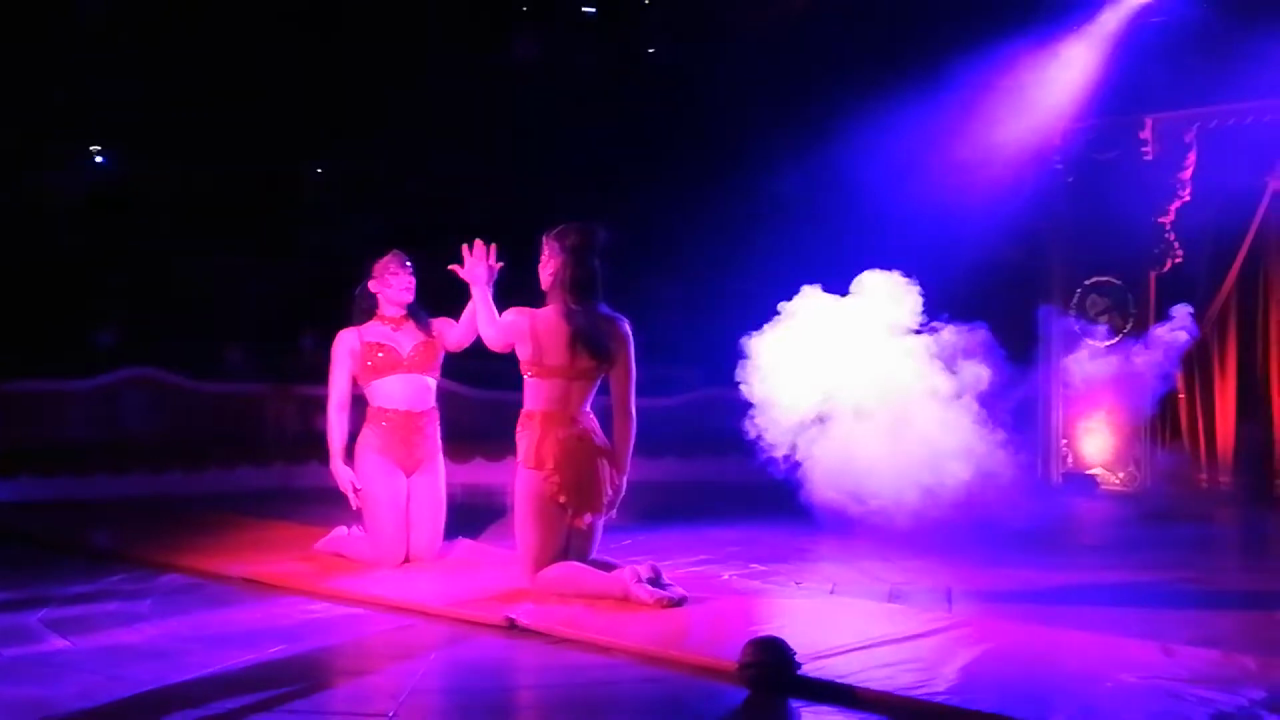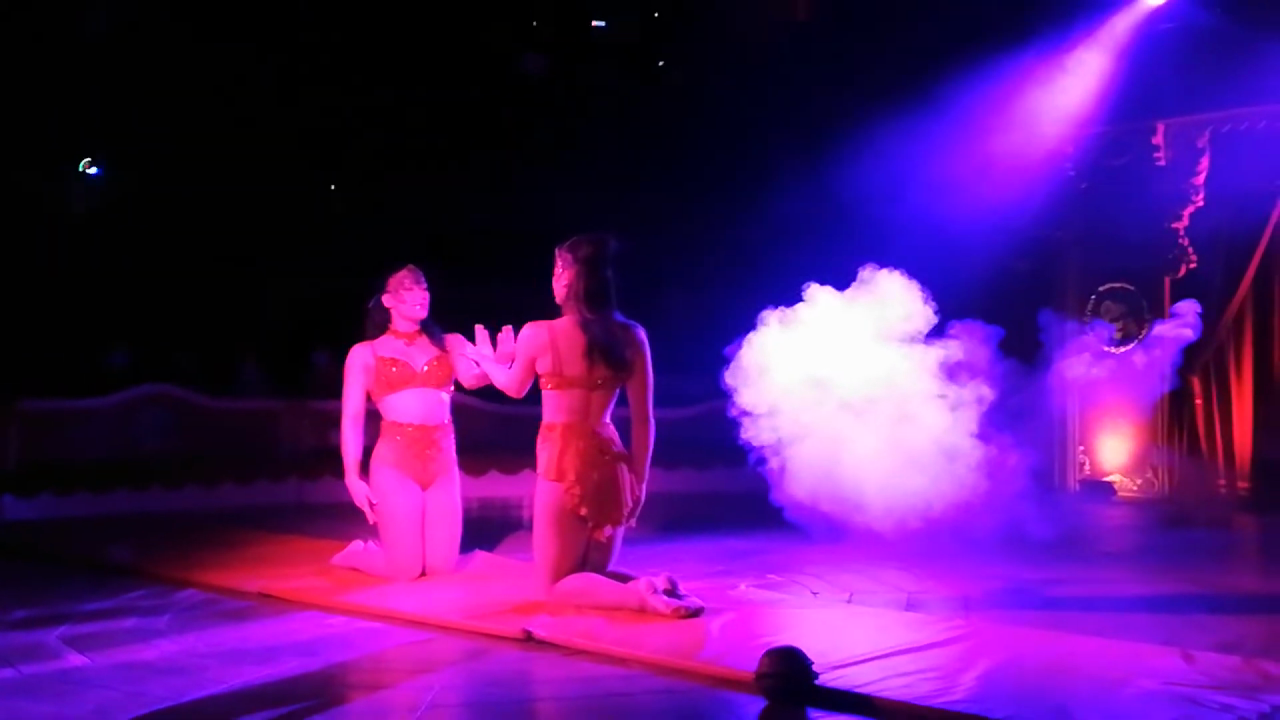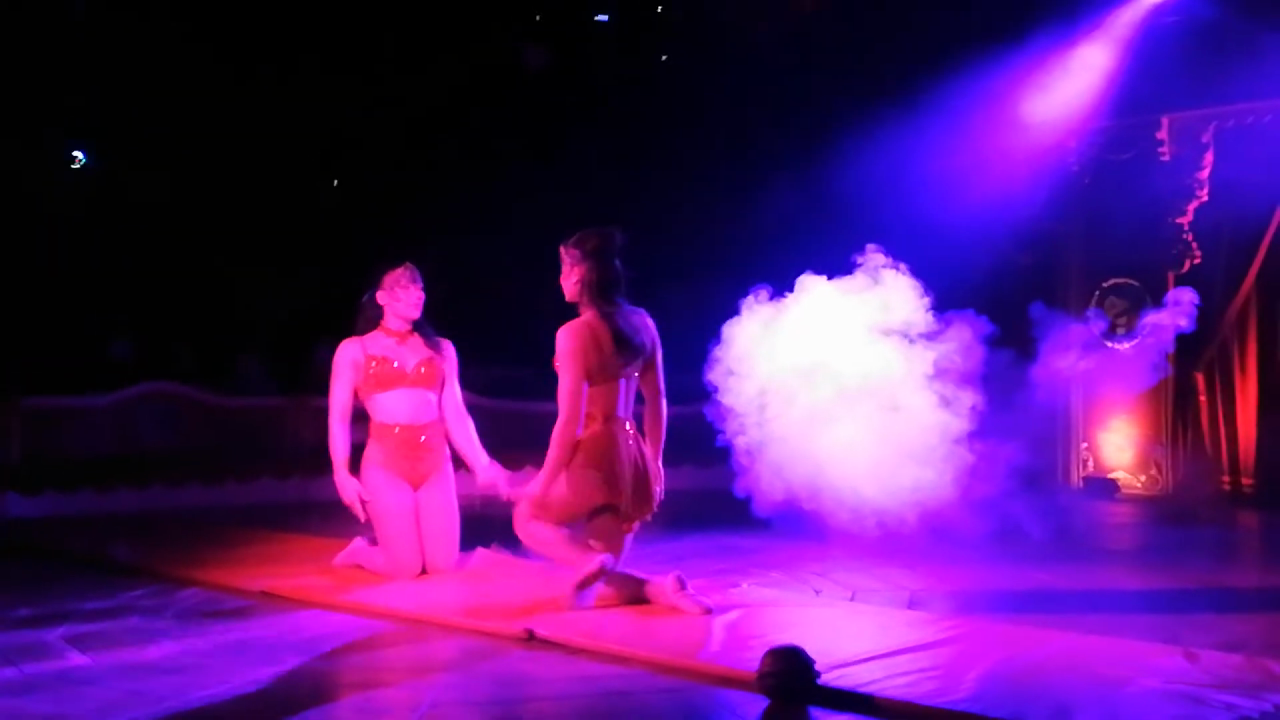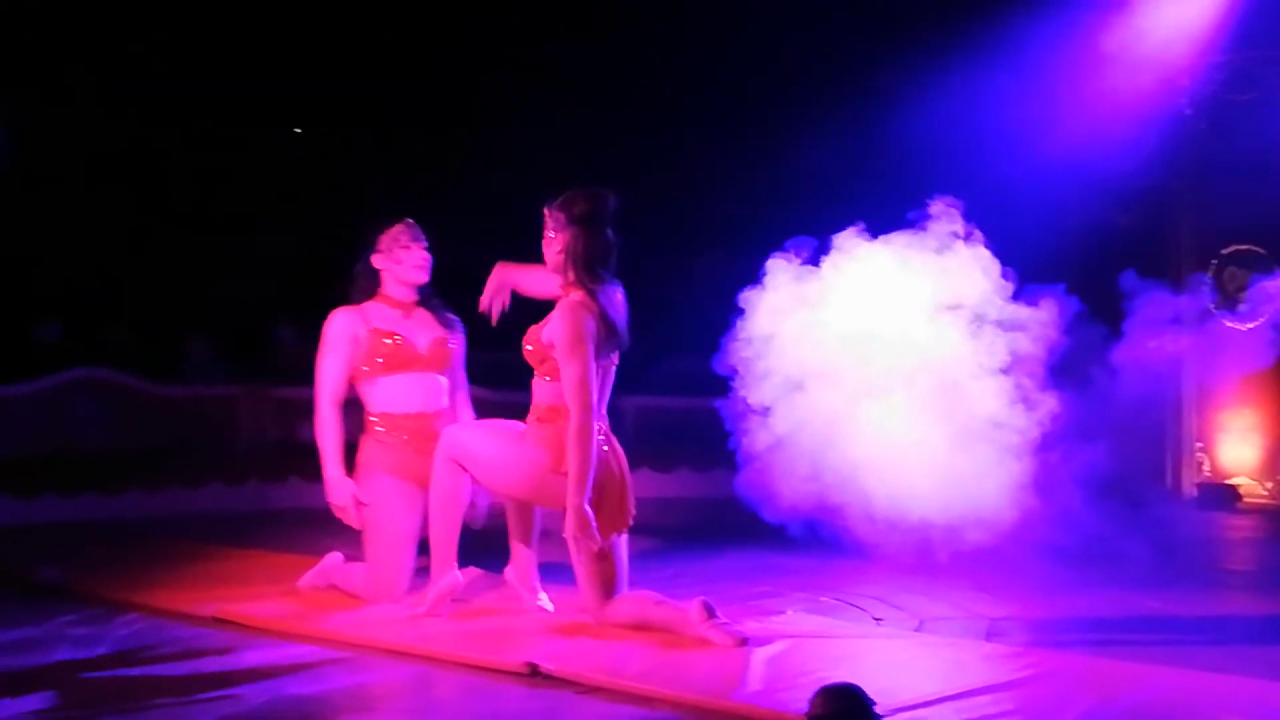
dt=0.7s
person 1, frame 1
left shoulder: (520, 321)
right shoulder: (615, 328)
left elbow: (493, 339)
right elbow: (625, 412)
left wrist: (480, 286)
right wrist: (619, 472)
left hip: (544, 452)
right hip: (591, 451)
left knee: (540, 572)
right knee: (578, 562)
left ankle: (622, 583)
right ankle: (636, 574)
person 1, frame 2
left shoulder: (538, 335)
right shoulder: (631, 337)
left elbow: (514, 387)
right elbow: (644, 420)
left wrist: (487, 360)
right wrist: (638, 480)
left hip: (564, 465)
right hip: (611, 464)
left knee: (557, 584)
right knee: (594, 574)
left ankle: (640, 595)
right ankle: (654, 586)
person 1, frame 3
left shoulder: (574, 335)
right shoulder: (642, 323)
left elbow: (571, 421)
right elbow: (658, 404)
left wrist: (543, 485)
right wrist: (652, 463)
left hip: (594, 457)
right hip: (631, 460)
left knee: (529, 518)
right knee: (604, 580)
left ankle: (594, 565)
right ankle: (662, 589)
person 1, frame 4
left shoulder: (570, 314)
right shoulder: (608, 294)
left elbow: (582, 414)
right elbow: (557, 283)
left wrist: (576, 501)
left hip: (560, 462)
right hip: (599, 465)
left knee: (453, 441)
right knee: (608, 607)
left ankle: (443, 574)
right ankle: (689, 617)
person 2, frame 1
left shoulder: (434, 329)
right shoulder: (351, 338)
left elbow: (462, 337)
right elbow: (337, 404)
right wrist: (338, 461)
left hip: (426, 447)
right hip: (377, 446)
left knee: (423, 552)
right knee: (388, 555)
left ankle: (364, 533)
right ankle: (341, 539)
person 2, frame 2
left shoulder: (451, 344)
right shoulder: (365, 353)
left elbow: (471, 378)
right elbow: (352, 419)
right wrist: (352, 477)
left hip: (443, 461)
right hip: (394, 461)
left knee: (443, 566)
right knee: (405, 569)
left ankle: (385, 547)
right ankle: (358, 553)
person 2, frame 3
left shoulder: (441, 349)
right shoulder: (354, 350)
left elbow: (456, 414)
right elbow: (339, 418)
left wrist: (481, 463)
right wrist: (342, 473)
left hip: (435, 460)
right hip: (385, 462)
left knee: (444, 564)
right knee: (407, 568)
left ankle: (405, 541)
right ankle: (360, 552)
person 2, frame 4
left shoulder: (448, 324)
right shoulder: (348, 321)
right elbow: (326, 405)
right wrist: (335, 475)
right hip: (388, 456)
right knee: (387, 591)
right ankle: (335, 570)
